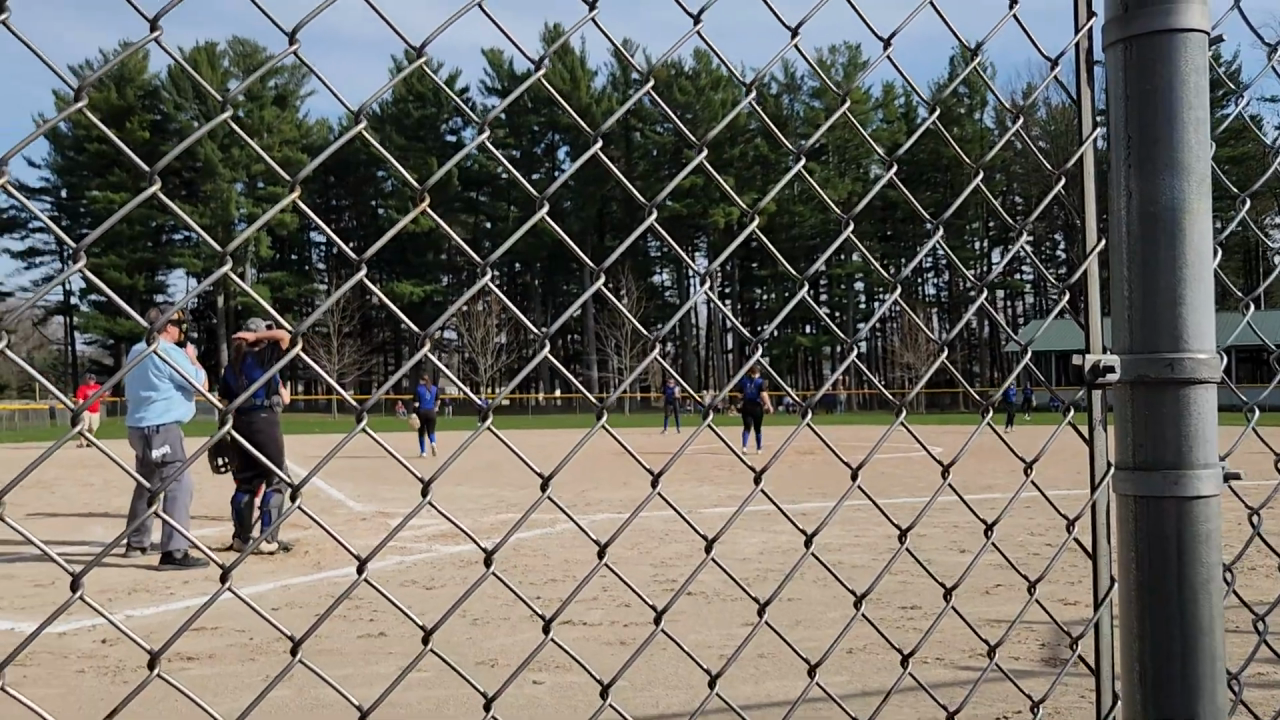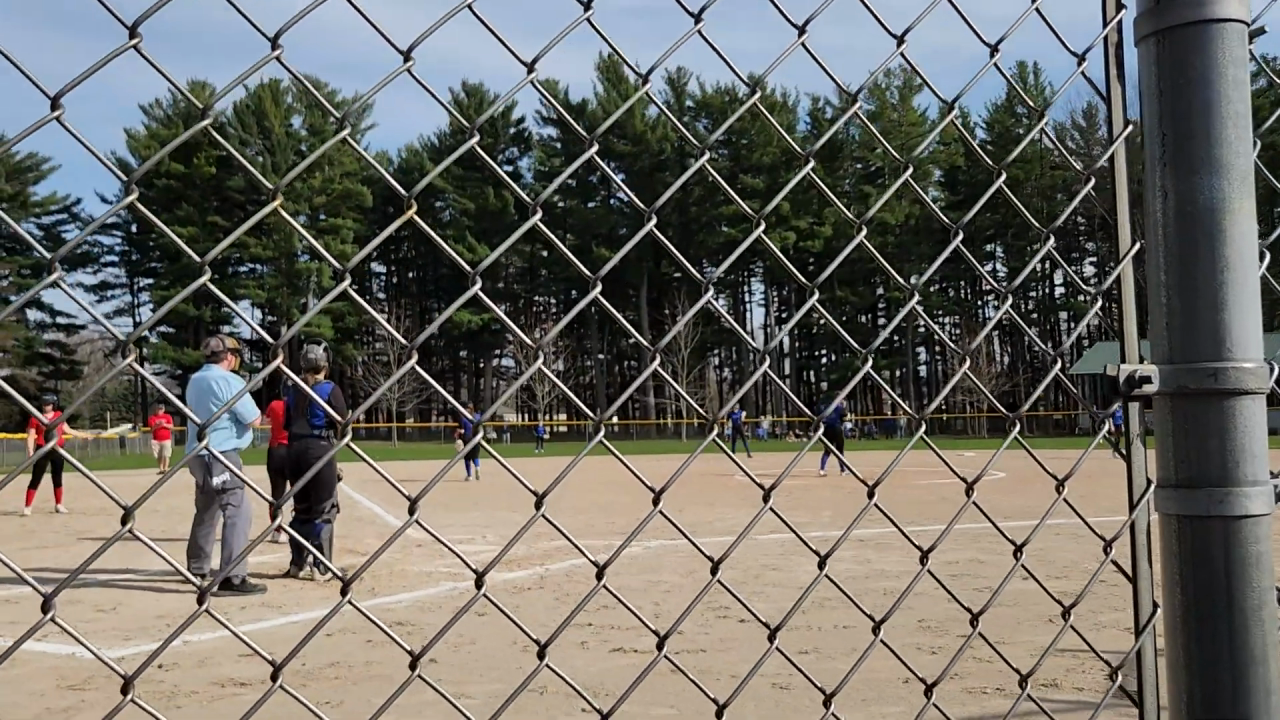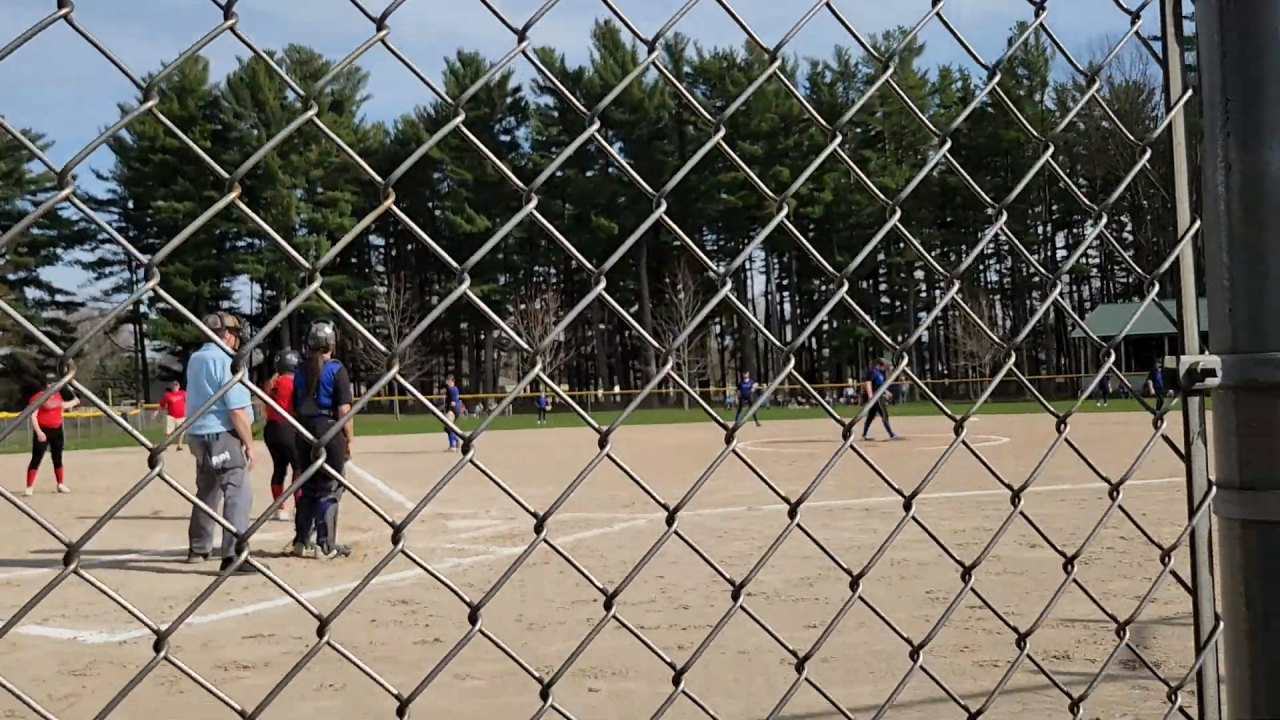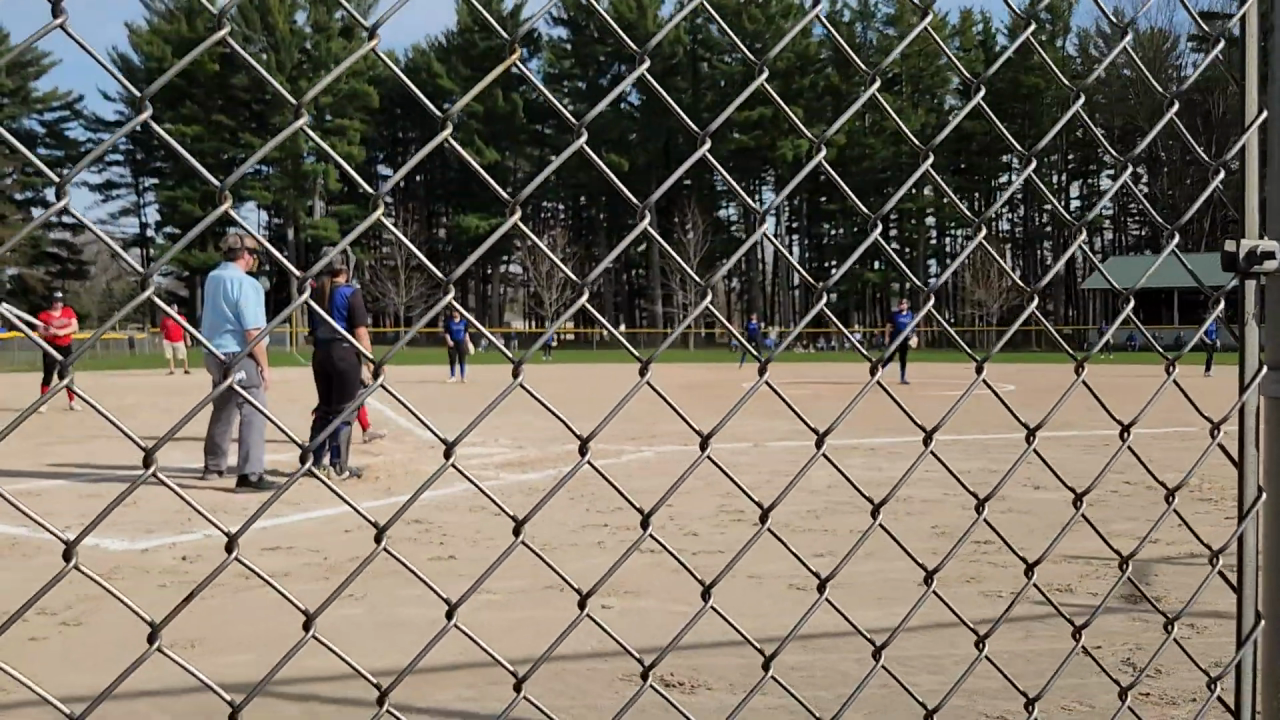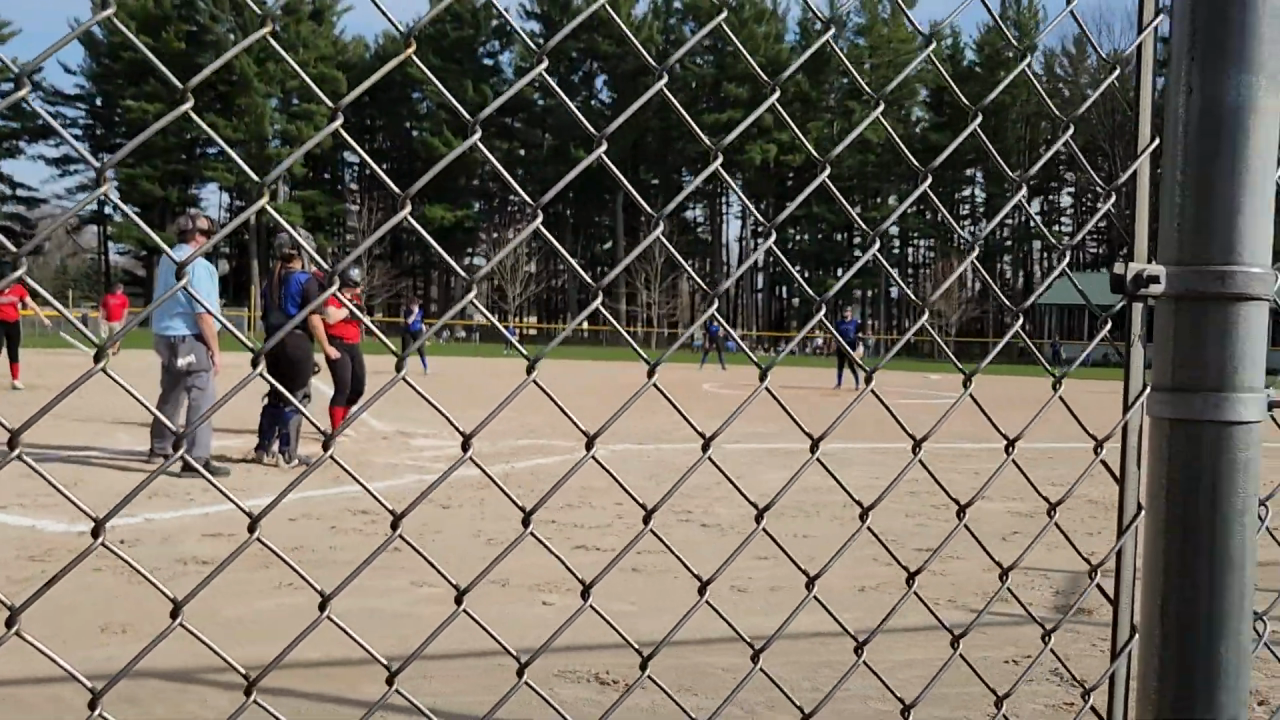
dt=1s
person 1, frame 1
left shoulder: (135, 352)
right shoulder: (169, 352)
right elbow: (202, 385)
right wrist: (192, 358)
left hip: (139, 427)
right hip: (162, 429)
left knee: (146, 485)
right knee: (179, 486)
left ankle: (136, 542)
right ankle: (174, 553)
person 1, frame 2
left shoulder: (194, 380)
right shoulder: (229, 381)
right elbow: (254, 420)
right wrist: (245, 395)
left hip: (198, 454)
right hip: (221, 456)
left knee: (206, 513)
right knee: (237, 513)
left ankle: (196, 568)
right ankle: (232, 578)
person 1, frame 3
left shoulder: (194, 360)
right shoulder: (228, 363)
right elbow: (237, 410)
right wrist: (249, 444)
left hip: (198, 434)
right hip: (222, 436)
left knee: (207, 492)
right knee: (238, 494)
left ankle: (198, 549)
right ankle: (233, 559)
person 1, frame 4
left shoulder: (212, 278)
right shoulder: (245, 282)
left elbow: (218, 318)
right elbow: (253, 331)
right wrist: (265, 366)
left hip: (215, 354)
right hip: (238, 356)
left knee: (222, 410)
right knee: (254, 413)
left ankle: (213, 466)
right ankle: (249, 475)
person 1, frame 5
left shoulder: (165, 259)
right shoulder: (199, 265)
right elbow: (204, 315)
right wrist: (215, 351)
left hip: (165, 336)
right hip: (189, 339)
left knee: (170, 394)
right knee: (202, 398)
left ankle: (159, 449)
right ankle: (196, 460)
person 2, frame 1
left shoulder: (231, 366)
right shoulder: (263, 357)
left elbow: (225, 403)
right elbow: (286, 336)
right wrist: (257, 336)
left hip: (241, 424)
right hip: (265, 422)
left knee: (246, 481)
right knee: (277, 480)
left ankle: (240, 538)
right ankle: (268, 539)
person 2, frame 2
left shoulder: (294, 392)
right shoulder: (330, 389)
left elbow: (288, 425)
left hip: (295, 450)
right hip: (320, 450)
left knee: (302, 509)
right knee: (324, 510)
left ankle: (298, 564)
right ankle: (322, 568)
person 2, frame 3
left shoulder: (300, 370)
right shoulder: (336, 369)
left elbow: (295, 406)
right elbow: (344, 409)
right wrist: (348, 437)
left hip: (303, 430)
right hip: (328, 429)
left knee: (308, 486)
right knee: (330, 488)
left ankle: (301, 542)
right ankle: (325, 545)
person 2, frame 4
left shoulder: (318, 294)
right shoulder: (350, 293)
left elbow: (316, 329)
right elbow: (361, 333)
right wrist: (371, 364)
left hip: (321, 355)
right hip: (345, 355)
left knee: (325, 410)
right knee: (343, 412)
left ankle: (316, 463)
right ankle: (339, 467)
person 2, frame 5
left shoulder: (271, 279)
right shoulder: (305, 279)
left elbow: (266, 314)
right elbow: (313, 319)
right wrist: (326, 347)
left hip: (272, 340)
right hip: (297, 342)
left knee: (276, 396)
right knee: (295, 398)
left ankle: (264, 449)
right ankle: (288, 455)
